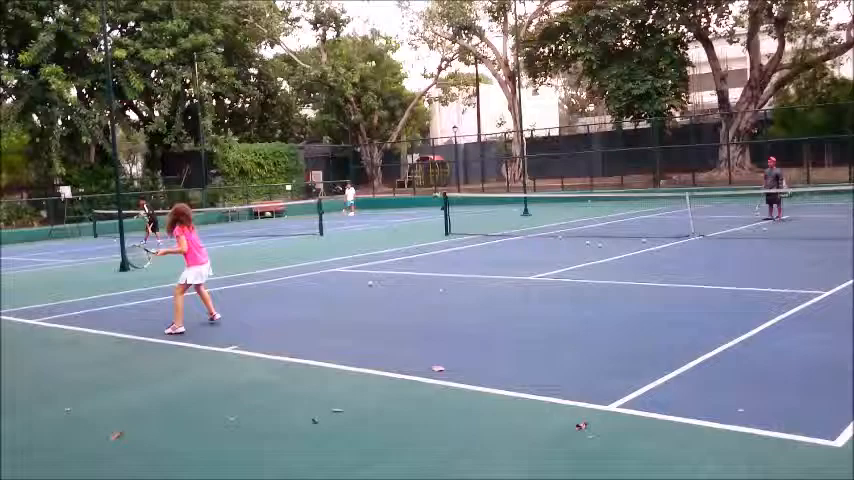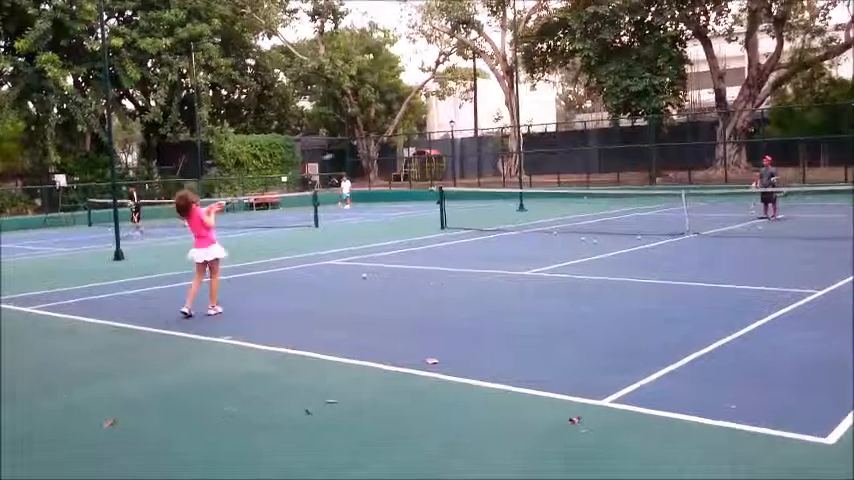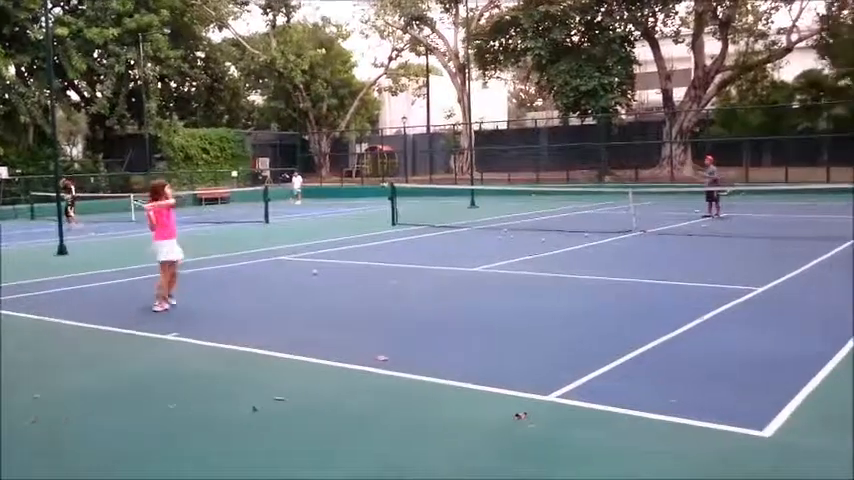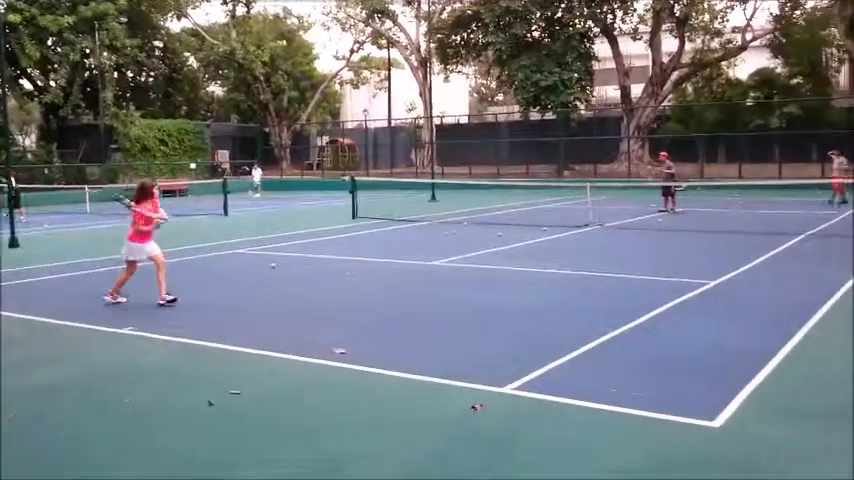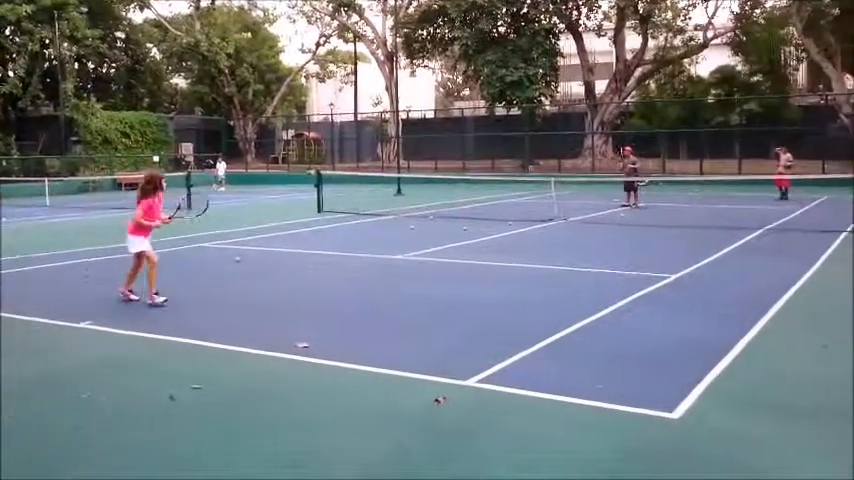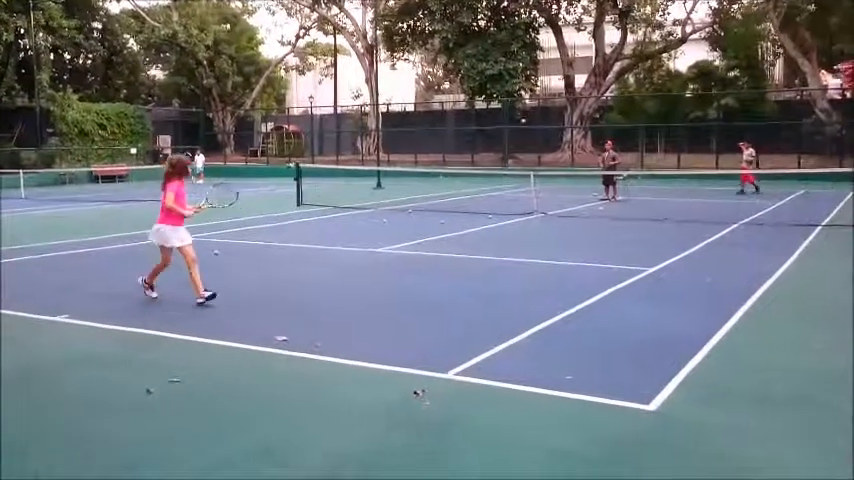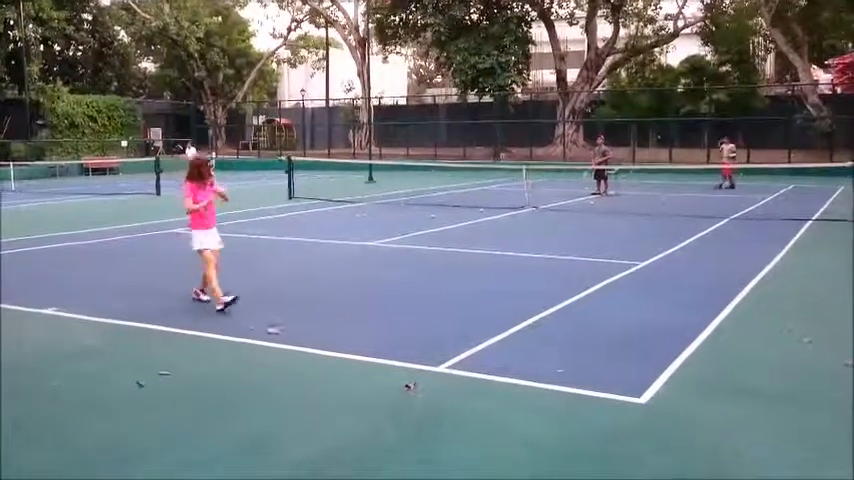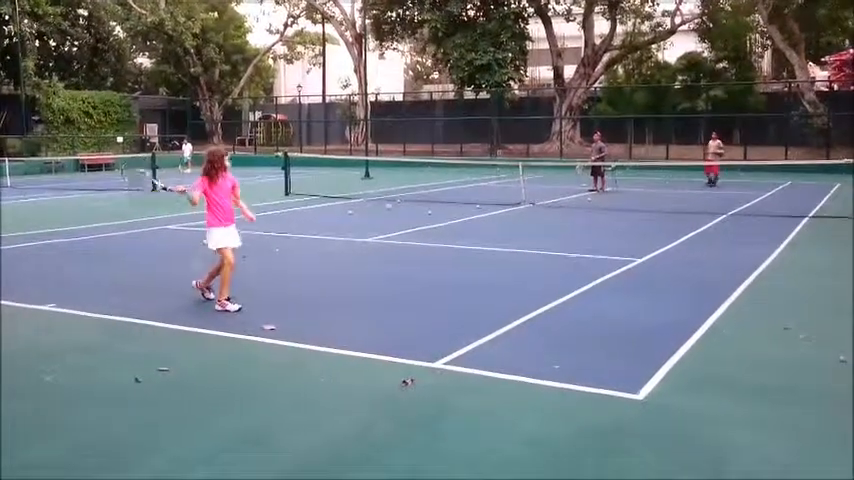
dt=0.4s
person 1, frame 1
left shoulder: (178, 229)
right shoulder: (189, 226)
left elbow: (183, 249)
right elbow: (188, 246)
left wrist: (166, 251)
left hip: (194, 266)
right hip: (203, 262)
left knee: (178, 294)
right knee: (200, 288)
left ankle: (178, 325)
right ankle: (213, 313)
person 1, frame 2
left shoulder: (188, 214)
right shoulder: (197, 210)
left elbow: (208, 210)
right elbow: (210, 225)
left wrist: (213, 208)
right wrist: (212, 212)
left hip: (199, 249)
right hip: (210, 247)
left knee: (198, 279)
right knee: (214, 276)
left ankle: (187, 306)
right ankle: (213, 306)
person 1, frame 3
left shoulder: (168, 201)
right shoulder: (152, 207)
left elbow: (172, 201)
right elbow: (152, 228)
left wrist: (153, 204)
right wrist: (149, 214)
left hip: (172, 241)
right hip: (161, 242)
left knee: (173, 272)
right knee: (166, 274)
left ankle: (167, 295)
right ankle: (159, 303)
person 1, frame 4
left shoulder: (153, 202)
right shoulder: (139, 208)
left elbow: (163, 215)
right elbow: (138, 228)
left wrist: (155, 215)
right wrist: (152, 226)
left hip: (148, 242)
right hip: (136, 243)
left knee: (161, 263)
right knee: (130, 271)
left ankle: (163, 295)
right ankle: (112, 294)
person 1, frame 5
left shoulder: (158, 196)
right shoulder: (146, 200)
left elbow: (158, 213)
right elbow: (136, 219)
left wrist: (164, 218)
right wrist: (152, 224)
left hip: (143, 235)
right hip: (136, 235)
left knee: (137, 265)
right knee: (153, 261)
left ankle: (127, 290)
right ankle: (153, 295)
person 1, frame 6
left shoulder: (179, 183)
right shoulder: (173, 184)
right elbow: (168, 203)
left wrist: (191, 208)
right wrist: (185, 212)
left hip: (179, 227)
right hip: (167, 227)
left knee: (191, 259)
right knee: (166, 261)
left ankle: (201, 293)
right ankle: (147, 282)
person 1, frame 7
left shoulder: (211, 182)
right shoulder: (190, 185)
left elbow: (225, 198)
right elbow: (188, 210)
left wrist: (221, 192)
right wrist: (204, 203)
left hip: (211, 229)
right hip: (198, 230)
left knee: (214, 263)
right knee: (209, 262)
left ankle: (200, 290)
right ankle: (220, 299)
person 1, frame 8
left shoulder: (230, 178)
right shoulder: (205, 180)
left elbow: (237, 200)
right elbow: (195, 201)
left wrist: (247, 213)
right wrist: (187, 192)
left hip: (229, 226)
right hip: (216, 227)
left knee: (223, 263)
right knee: (230, 261)
left ankle: (202, 285)
right ankle: (223, 300)
